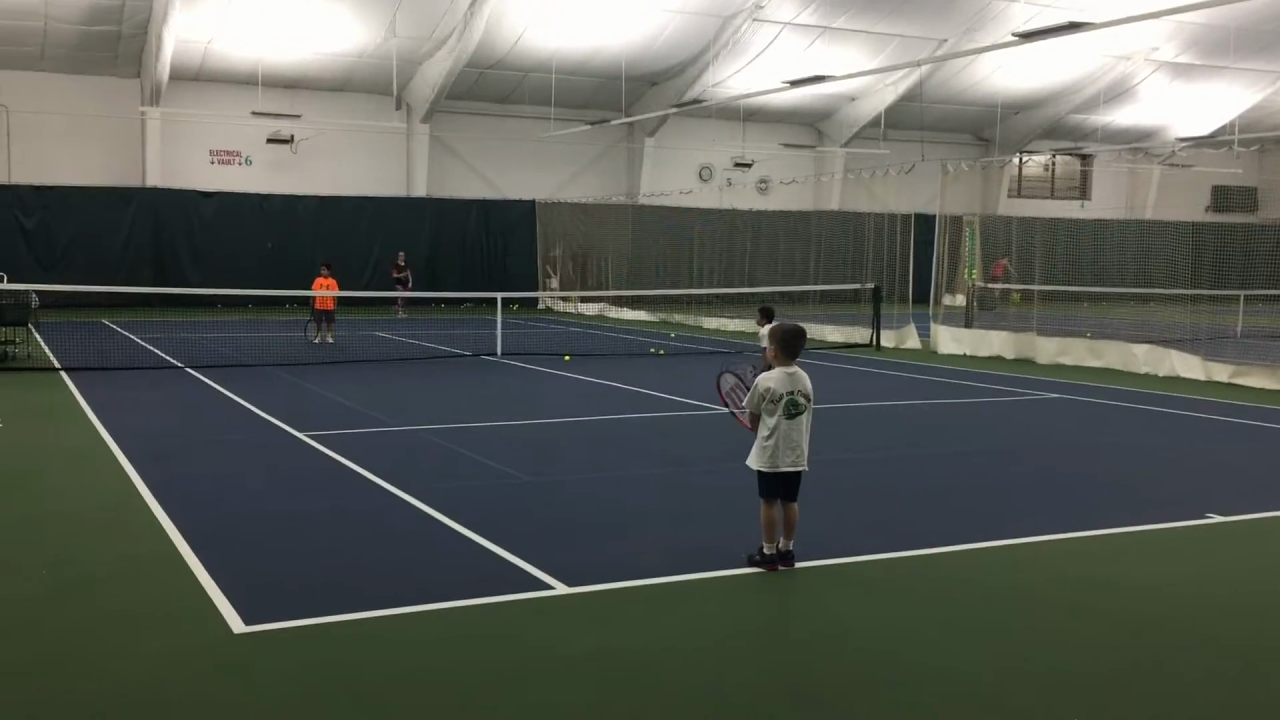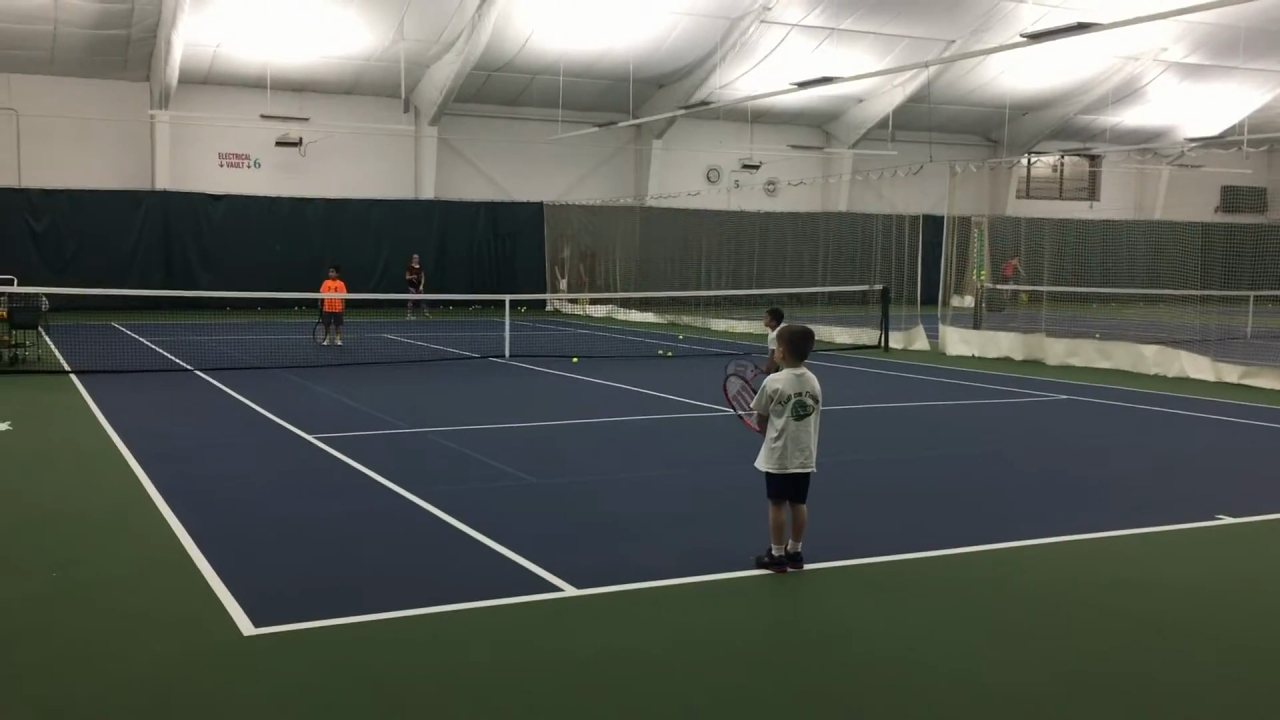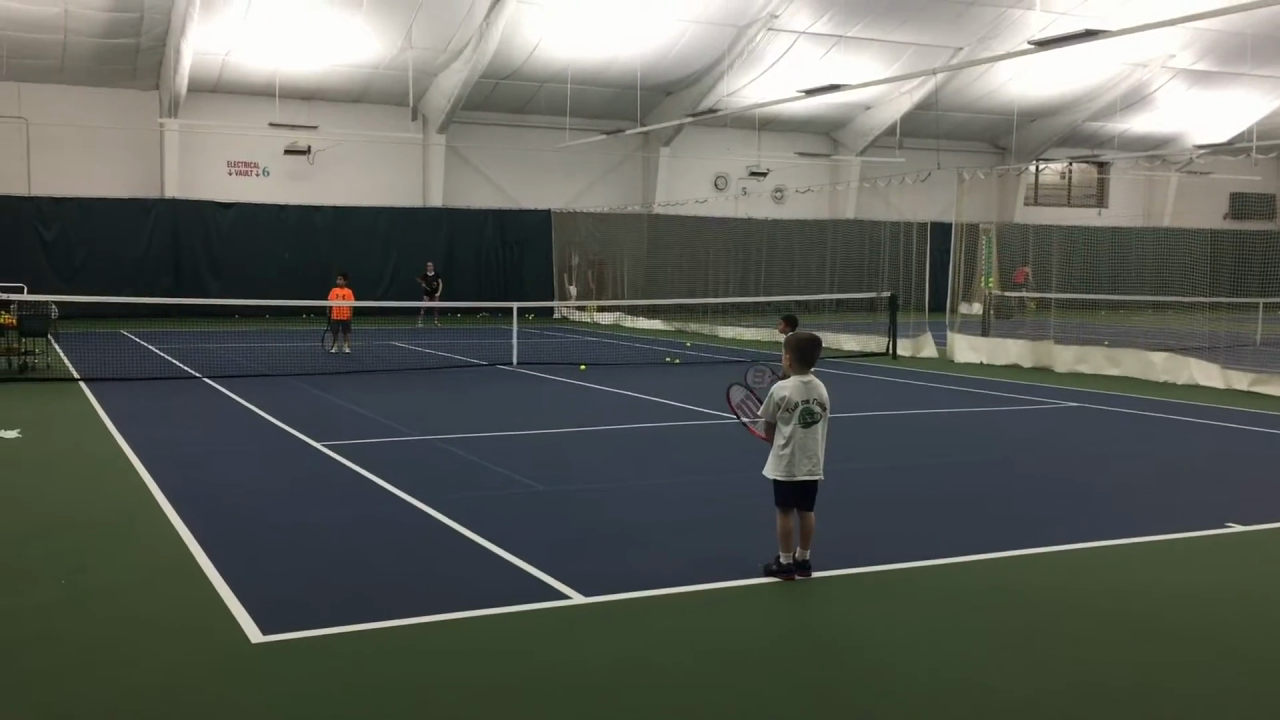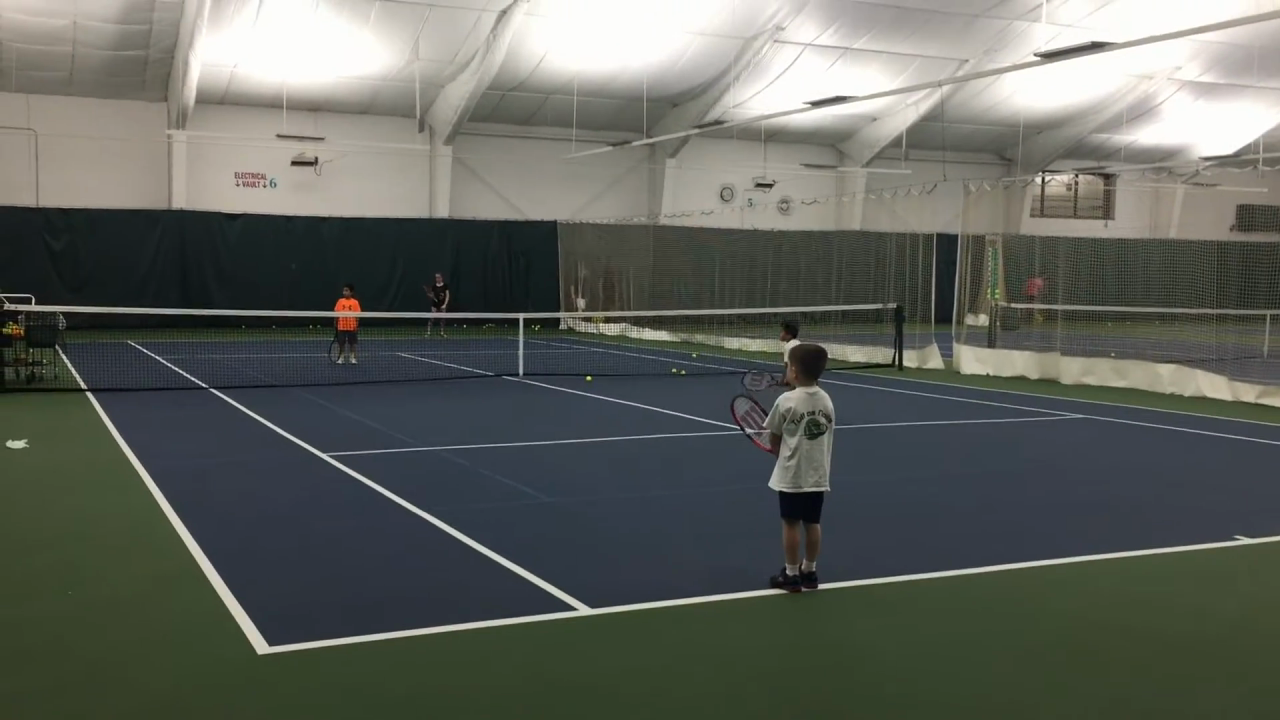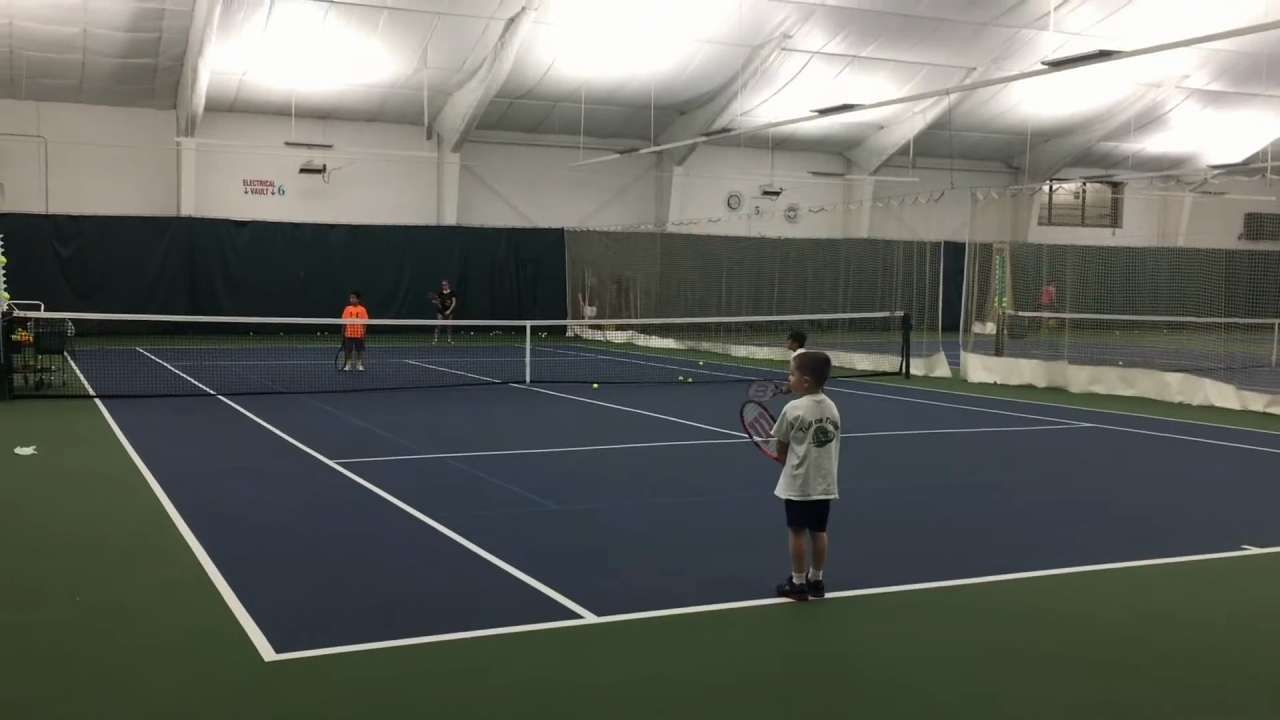
dt=0.3s
person 1, frame 1
left shoulder: (766, 380)
right shoulder: (805, 379)
left elbow: (753, 417)
right elbow: (803, 414)
left wrist: (760, 432)
right wrist: (790, 438)
left hip: (770, 454)
right hip: (795, 453)
left knee: (769, 502)
right knee: (789, 502)
left ankle: (768, 553)
right ankle: (786, 550)
person 1, frame 2
left shoulder: (774, 382)
right shoulder: (813, 381)
left elbow: (761, 418)
right elbow: (812, 415)
left wrist: (769, 434)
right wrist: (798, 438)
left hip: (778, 456)
right hip: (804, 455)
left knee: (777, 504)
right knee: (798, 503)
left ankle: (777, 555)
right ankle: (794, 552)
person 1, frame 3
left shoulder: (781, 389)
right shoulder: (821, 388)
left elbow: (769, 427)
right elbow: (819, 422)
left wrist: (775, 442)
right wrist: (808, 448)
left hip: (786, 463)
right hip: (812, 463)
left knee: (785, 512)
right knee: (806, 511)
left ankle: (785, 563)
right ankle: (803, 559)
person 1, frame 4
left shoulder: (787, 401)
right shoulder: (826, 400)
left elbow: (774, 439)
right elbow: (825, 434)
left wrist: (781, 455)
right wrist: (812, 459)
left hip: (792, 475)
right hip: (818, 475)
left knee: (791, 524)
right knee: (812, 523)
left ankle: (791, 575)
right ankle: (809, 571)
person 1, frame 5
left shoulder: (794, 409)
right shoulder: (831, 407)
left elbow: (781, 447)
right elbow: (830, 442)
left wrist: (786, 462)
left hip: (798, 483)
right hip: (824, 483)
left knee: (797, 532)
right knee: (818, 531)
left ankle: (798, 583)
right ankle: (816, 580)
